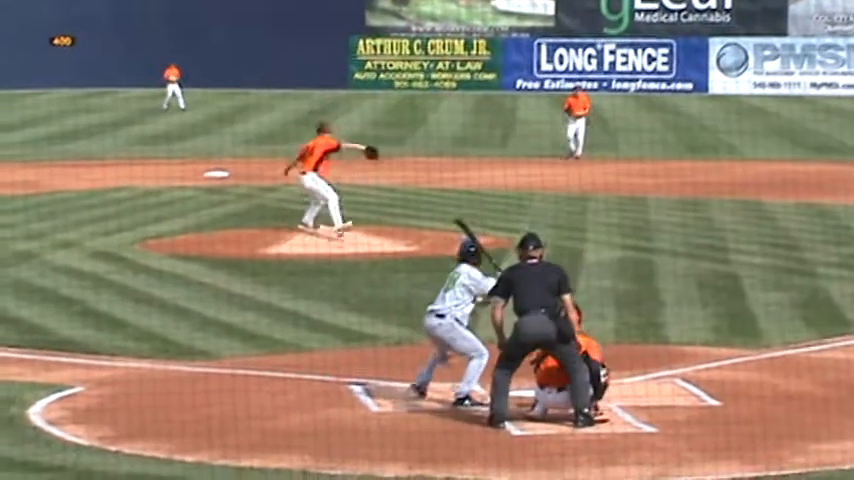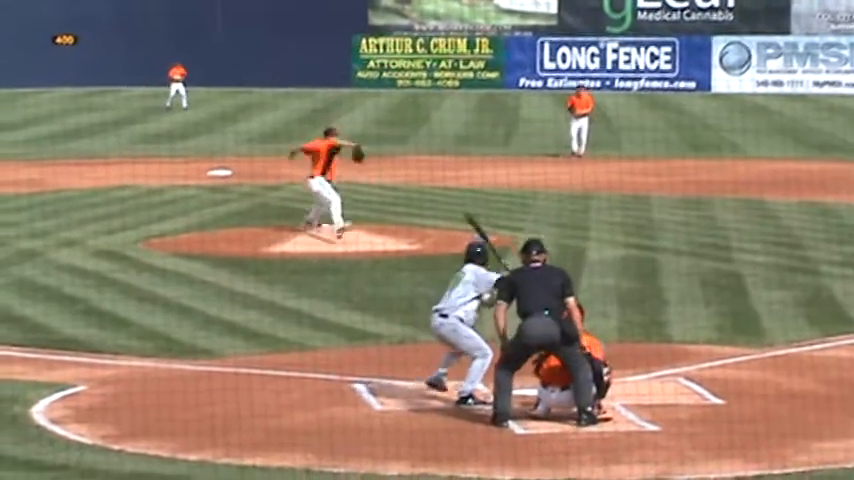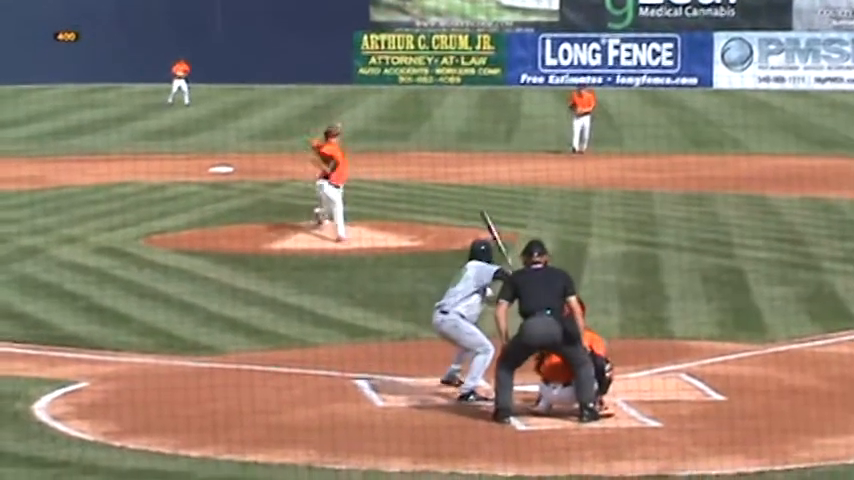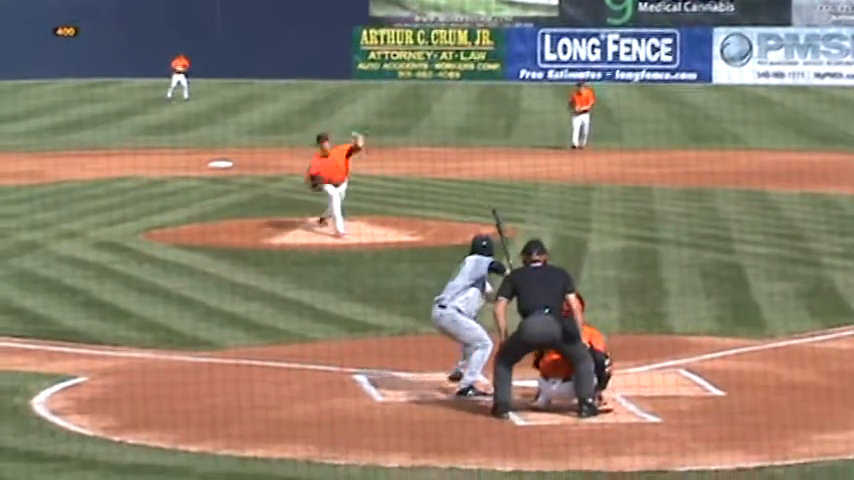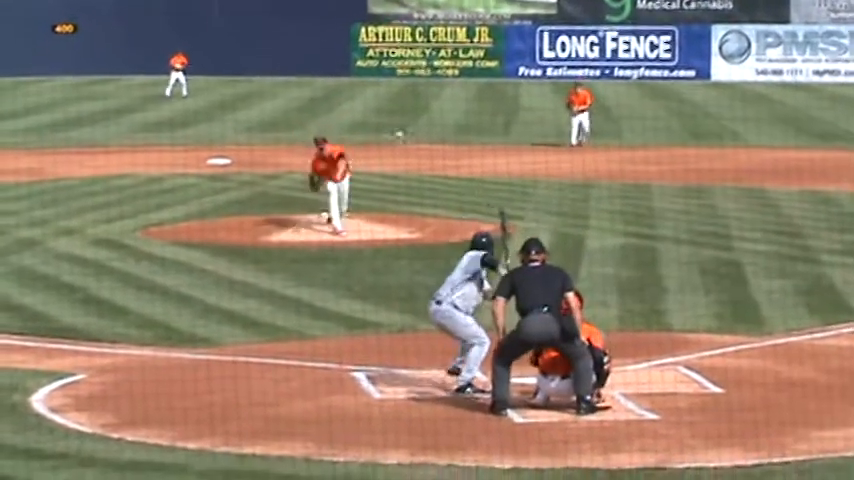
dt=0.1s
person 1, frame 1
left shoulder: (510, 273)
right shoulder: (556, 270)
left elbow: (497, 309)
right elbow: (569, 307)
left wrist: (501, 338)
right wrist: (575, 336)
left hip: (525, 327)
right hip: (552, 326)
left knee: (503, 368)
right knee: (576, 367)
left ankle: (498, 416)
right ankle: (582, 414)
person 1, frame 2
left shoulder: (513, 277)
right shoulder: (560, 274)
left elbow: (499, 312)
right elbow: (573, 309)
left wrist: (504, 342)
right wrist: (579, 339)
left hip: (528, 329)
right hip: (555, 328)
left knee: (504, 368)
right knee: (580, 366)
left ankle: (501, 414)
right ankle: (586, 413)
person 1, frame 3
left shoulder: (515, 277)
right shoulder: (561, 275)
left elbow: (500, 311)
right elbow: (576, 309)
left wrist: (505, 341)
right wrist: (580, 339)
left hip: (530, 329)
right hip: (557, 328)
left knee: (505, 364)
right knee: (583, 363)
left ankle: (503, 411)
right ankle: (587, 409)
person 1, frame 4
left shoulder: (514, 276)
right shoulder: (560, 273)
left elbow: (499, 308)
right elbow: (575, 307)
left wrist: (504, 338)
right wrist: (579, 337)
left hip: (529, 327)
right hip: (556, 326)
left knee: (503, 360)
right knee: (583, 358)
left ankle: (502, 405)
right ankle: (586, 404)
person 1, frame 5
left shoulder: (513, 275)
right shoulder: (558, 273)
left elbow: (497, 308)
right elbow: (574, 306)
left wrist: (502, 337)
right wrist: (578, 335)
left hip: (528, 326)
right hip: (554, 325)
left knee: (501, 357)
right knee: (581, 356)
left ankle: (500, 403)
right ankle: (584, 401)
person 2, frame 1
left shoulder: (458, 273)
right shoulder: (469, 273)
left elbow: (478, 298)
right elbow: (493, 289)
left hip: (432, 321)
right hip: (446, 324)
left knee: (443, 352)
right knee: (480, 354)
left ankle: (421, 383)
right ankle: (461, 396)
person 2, frame 2
left shoulder: (465, 272)
right shoulder: (475, 272)
left elbow: (486, 300)
left hip: (439, 320)
right hip: (450, 323)
left knee: (459, 348)
right knee: (484, 354)
left ankle: (437, 378)
right ankle: (465, 395)
person 2, frame 3
left shoulder: (475, 273)
right shoulder: (476, 267)
right elbow: (498, 273)
left hip: (443, 318)
right hip: (451, 320)
left knee: (471, 343)
right knee: (486, 349)
left ankle: (452, 375)
right ankle: (467, 392)
person 2, frame 4
left shoulder: (477, 272)
right shoulder: (475, 261)
left elbow: (488, 294)
right elbow: (494, 266)
right wrist: (507, 273)
left hip: (442, 313)
right hip: (449, 314)
left knee: (472, 338)
right knee: (484, 344)
left ankle: (459, 372)
right ankle: (466, 387)
person 2, frame 5
left shoulder: (479, 270)
right shoulder: (471, 257)
left elbow: (486, 293)
right elbow: (488, 259)
right wrist: (501, 270)
left hip: (443, 309)
right hip: (446, 310)
left knee: (470, 335)
right knee: (482, 341)
left ankle: (457, 367)
right ankle: (464, 384)
person 3, frame 1
right shoulder: (587, 341)
left elbow: (538, 370)
right elbow: (594, 368)
right wrist: (595, 400)
left hip: (543, 396)
right hip: (567, 398)
right knee: (602, 371)
left ankle: (538, 409)
person 3, frame 2
right shoulder: (590, 339)
left elbow: (538, 370)
right elbow: (597, 367)
right wrist: (598, 399)
left hip: (546, 396)
right hip: (570, 396)
right knee: (604, 370)
left ankle: (541, 408)
person 3, frame 3
right shoulder: (591, 336)
left elbow: (539, 367)
right elbow: (600, 364)
right wrist: (600, 395)
left hip: (547, 392)
right hip: (572, 393)
right knee: (607, 366)
left ankle: (543, 404)
person 3, frame 4
right shoulder: (591, 331)
left elbow: (537, 363)
right elbow: (599, 359)
right wrist: (599, 390)
left hip: (546, 387)
right hip: (571, 388)
right knee: (606, 361)
left ankle: (542, 399)
person 3, frame 5
right shoulder: (589, 328)
left elbow: (534, 360)
right elbow: (598, 356)
right wrist: (598, 386)
left hip: (545, 384)
right hip: (569, 386)
right knee: (604, 358)
left ankle: (540, 396)
person 4, frame 1
left shoulder: (312, 143)
right shoulder: (325, 142)
left elbow: (298, 158)
right elbow: (341, 145)
left wrist: (289, 168)
right wrist: (360, 146)
left hip: (307, 176)
right hip: (310, 178)
left knee: (320, 200)
right knee: (332, 197)
left ankle: (306, 223)
right ankle: (339, 226)
person 4, frame 2
left shoulder: (319, 143)
right shoulder: (329, 144)
left elbow: (303, 148)
right elbow: (337, 143)
left wrist: (294, 151)
right wrist: (352, 144)
left hip: (321, 182)
right hip: (318, 182)
left knee: (323, 203)
right knee: (334, 199)
left ankle: (310, 222)
right ankle: (339, 226)
person 4, frame 3
left shoulder: (332, 146)
right shoulder: (330, 148)
right wrist: (326, 169)
left hip: (336, 186)
right hip: (325, 185)
left knee: (330, 207)
right knee: (337, 202)
left ankle: (319, 213)
right ankle: (340, 234)
person 4, frame 4
left shoulder: (341, 150)
right shoulder: (315, 161)
left elbow: (358, 147)
right elbow: (309, 178)
left wrist: (358, 143)
right wrist: (315, 184)
left hip: (341, 183)
right hip: (328, 184)
left knee: (334, 207)
right knee: (334, 198)
left ankle: (324, 216)
right ankle: (340, 230)
person 4, frame 5
left shoulder: (336, 151)
right shoulder: (315, 161)
left elbow: (344, 160)
right elbow: (315, 173)
left wrist: (340, 173)
left hip: (343, 178)
right hip: (329, 180)
left knee: (342, 204)
right knee: (333, 195)
left ankle: (334, 215)
right ankle: (337, 227)
